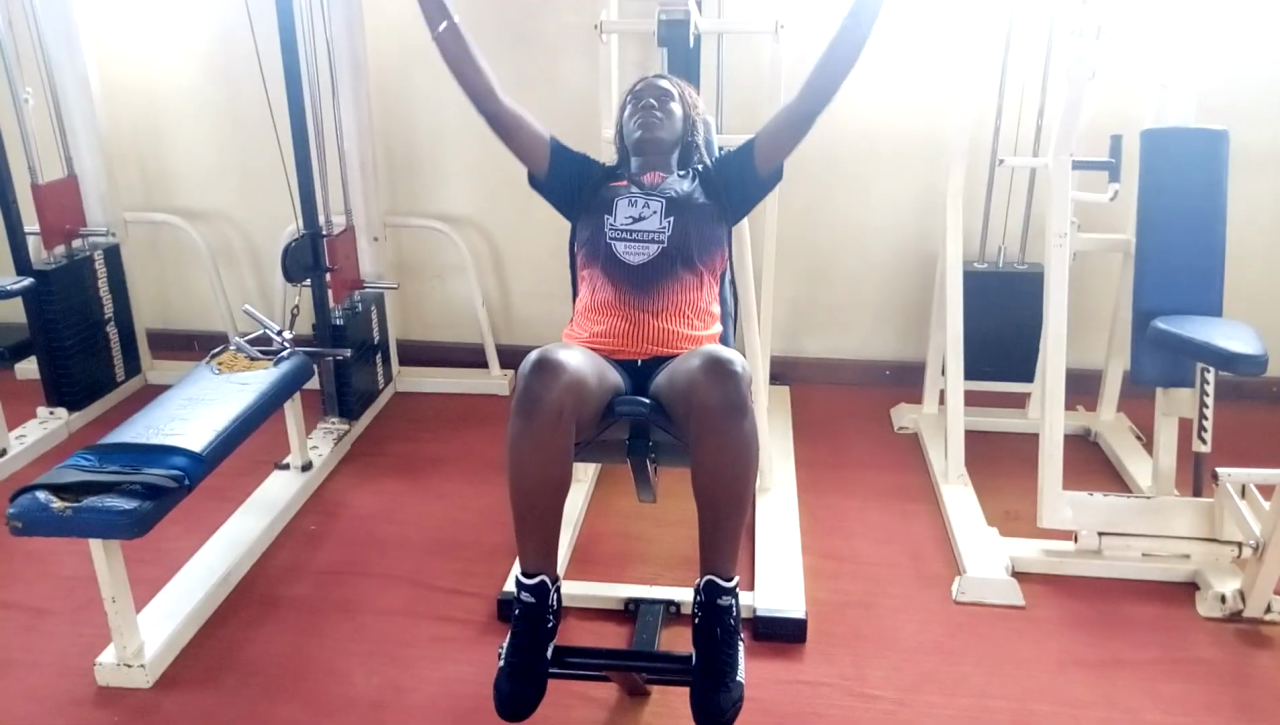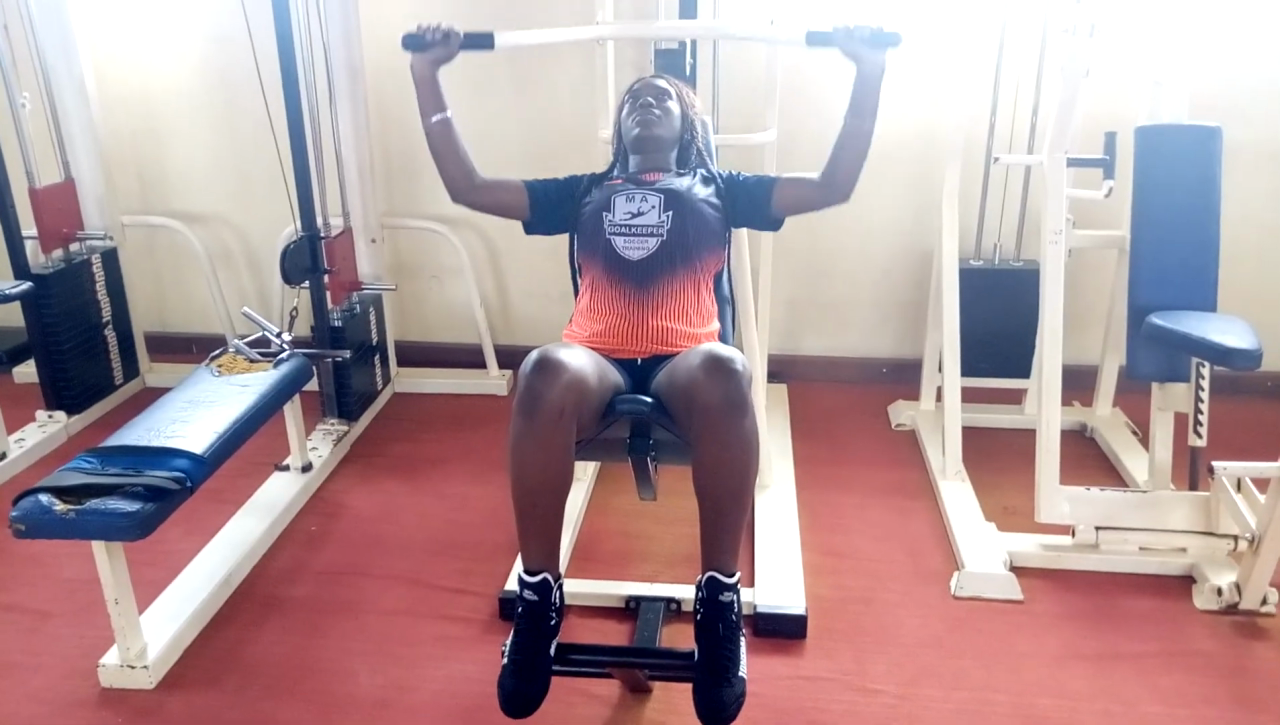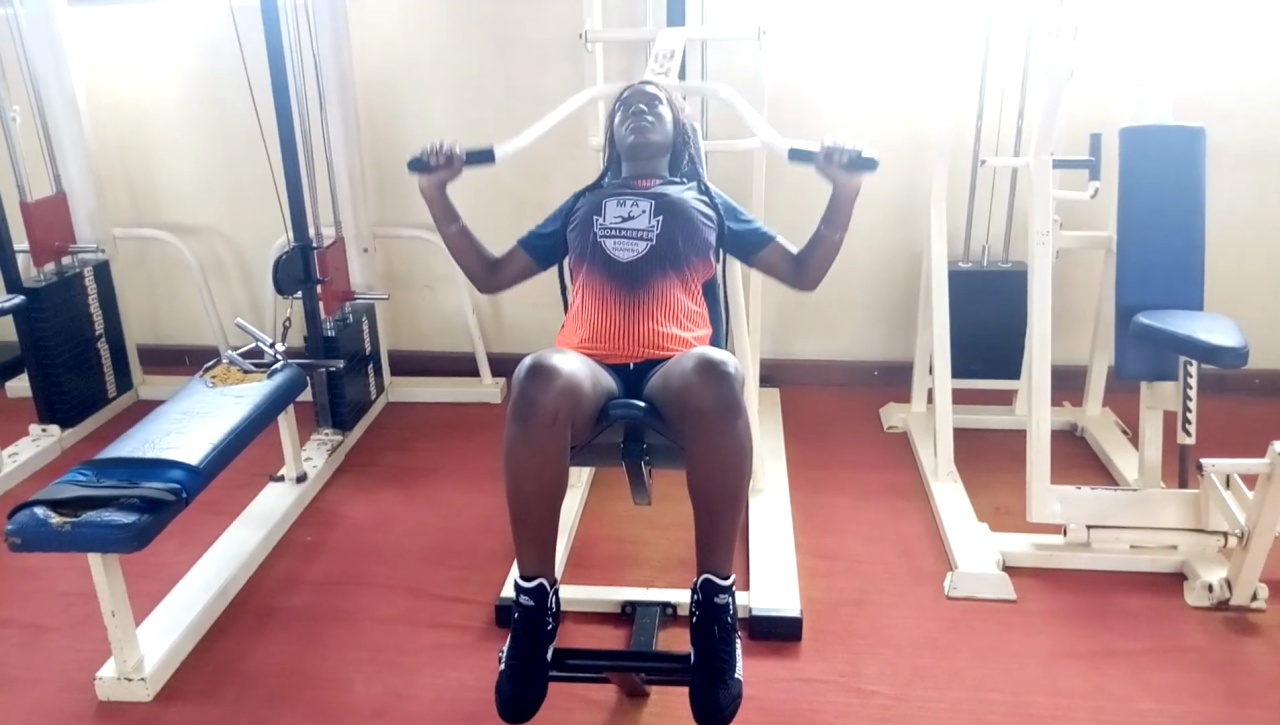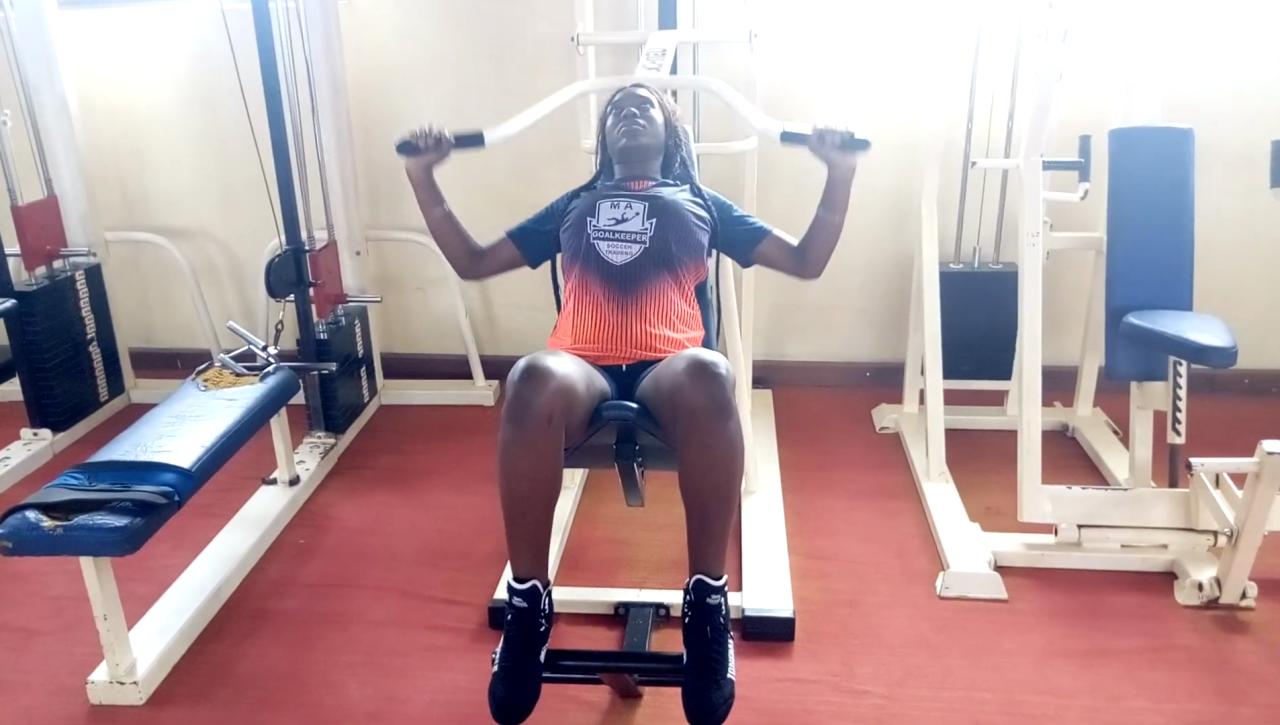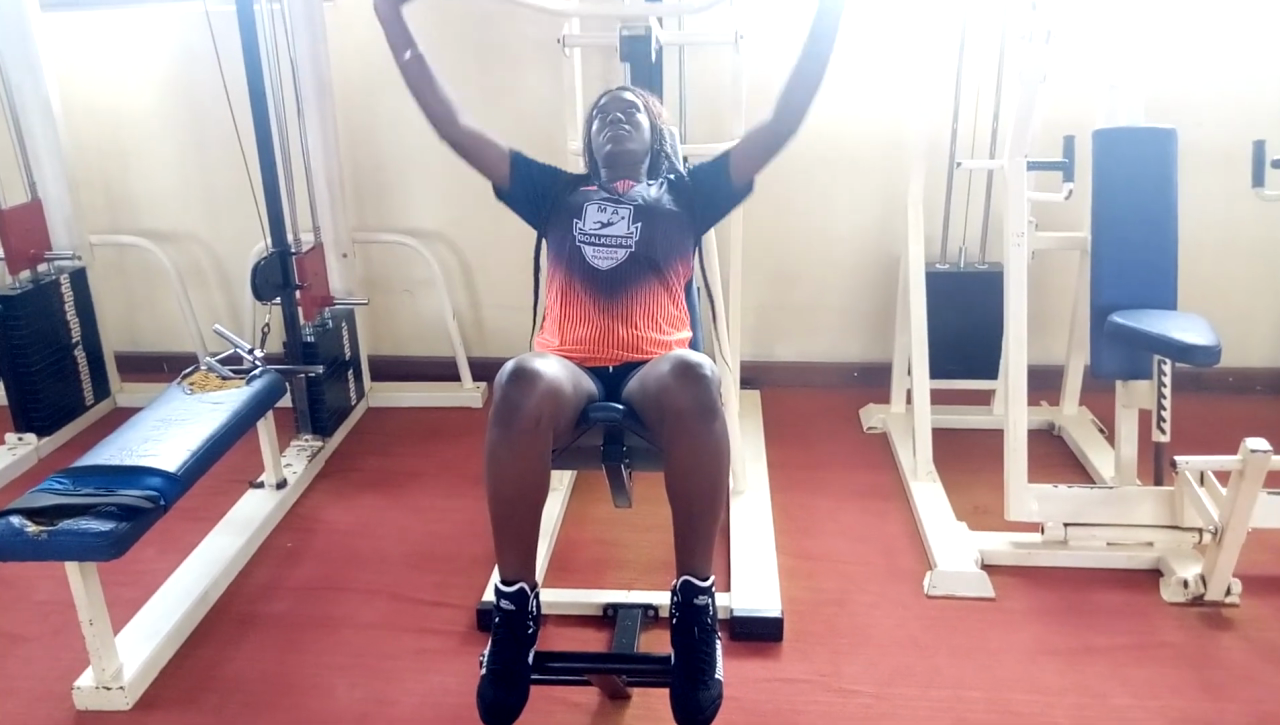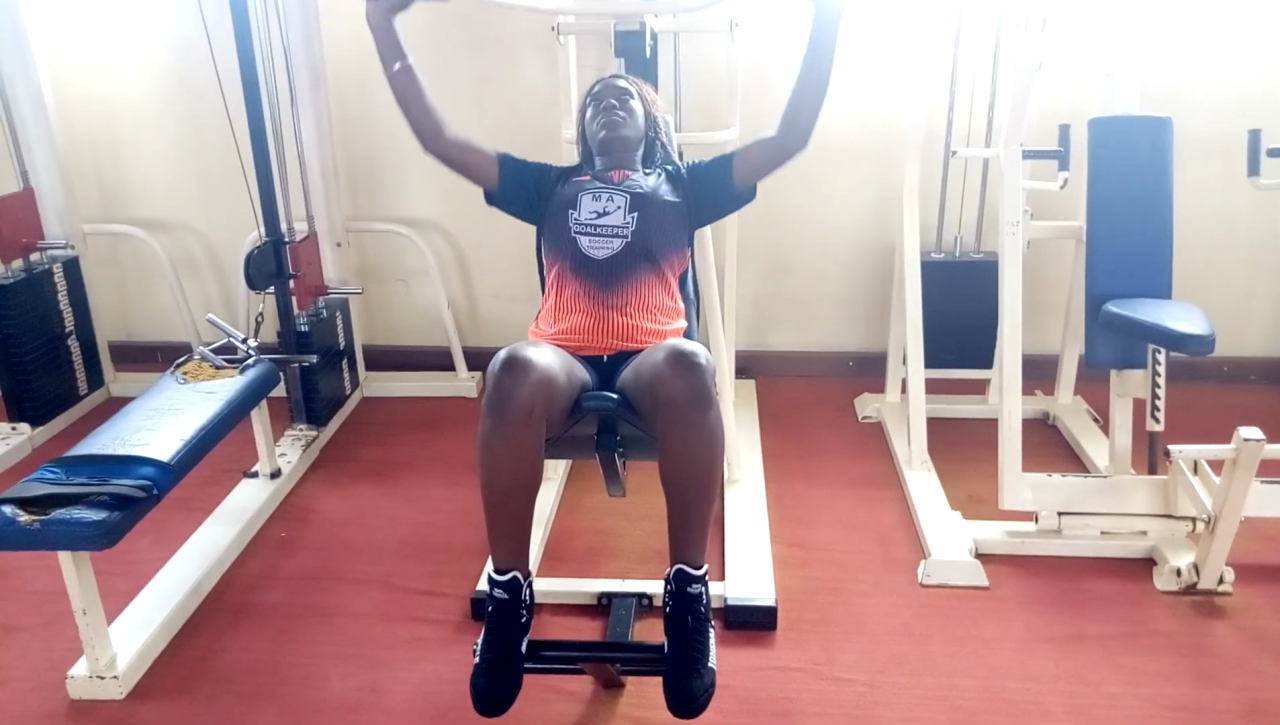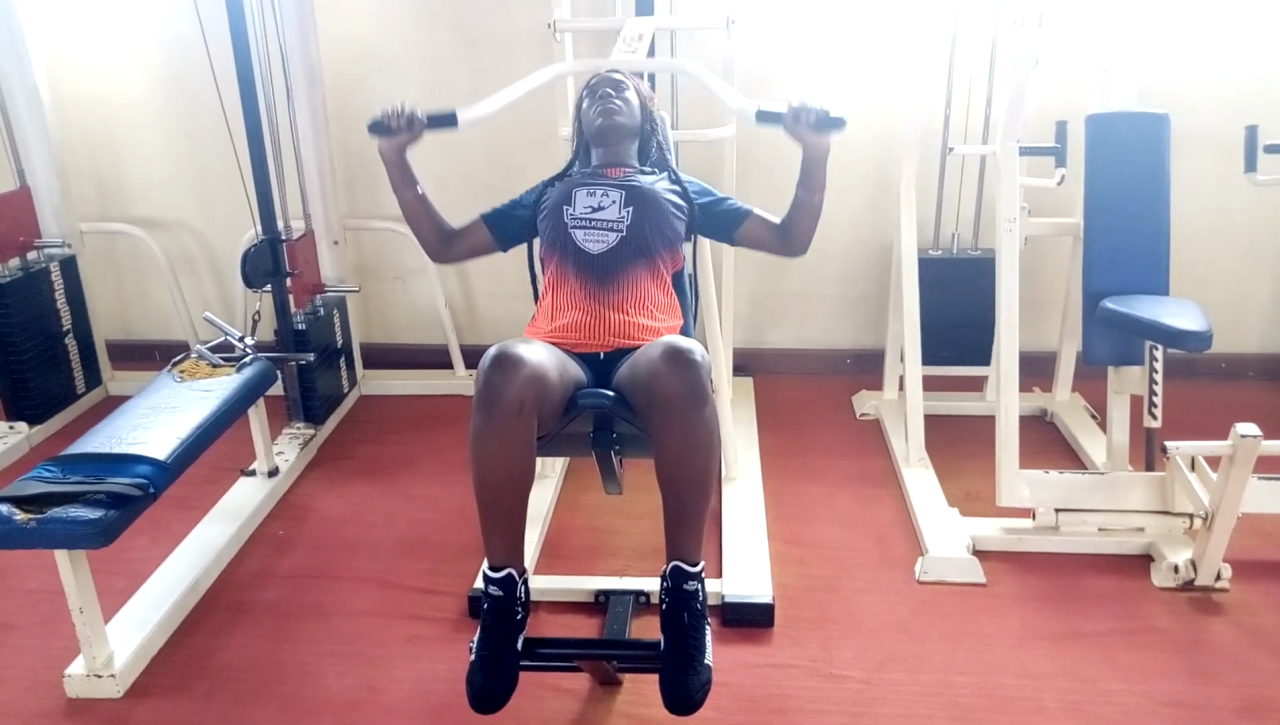
dt=0.4s
person 1, frame 1
left shoulder: (718, 185)
right shoulder: (585, 184)
left elbow: (810, 101)
right elbow: (491, 102)
left hip: (684, 363)
right hip: (596, 361)
left knee: (725, 374)
right knee: (543, 373)
left ankle: (718, 601)
right ankle: (537, 597)
person 1, frame 2
left shoulder: (718, 190)
right shoulder: (583, 192)
left elbow: (835, 186)
right elbow: (465, 187)
left wrist: (868, 74)
right wrist: (427, 77)
left hip: (683, 361)
right hip: (596, 360)
left knee: (725, 372)
right knee: (544, 372)
left ankle: (719, 597)
right ankle: (539, 594)
person 1, frame 3
left shoulder: (707, 201)
right shoulder: (581, 204)
left elbow: (805, 272)
right elbow: (487, 275)
left wrist: (844, 192)
right wrist: (436, 195)
left hip: (676, 365)
right hip: (589, 364)
left knee: (718, 374)
right knee: (538, 377)
left ankle: (715, 601)
right ankle: (535, 602)
person 1, frame 4
left shoulder: (700, 202)
right shoulder: (574, 204)
left elbow: (806, 262)
right elbow: (473, 264)
left wrist: (838, 178)
right wrist: (425, 179)
left hip: (668, 367)
right hip: (583, 367)
left knee: (708, 375)
right knee: (533, 379)
left ankle: (707, 601)
right ankle: (528, 602)
person 1, frame 5
left shoulder: (687, 196)
right shoulder: (555, 195)
left elbow: (784, 123)
right elbow: (451, 125)
left hip: (654, 370)
right hip: (568, 370)
left knee: (694, 379)
right knee: (520, 383)
left ankle: (694, 604)
right ankle: (515, 605)
person 1, frame 6
left shoulder: (684, 187)
right shoulder: (549, 187)
left elbow: (790, 136)
right elbow: (437, 138)
left hip: (649, 357)
right hip: (564, 357)
left knee: (688, 366)
right knee: (514, 371)
left ankle: (688, 593)
right ankle: (508, 594)
person 1, frame 7
left shoulder: (679, 190)
right shoulder: (549, 193)
left elbow: (792, 239)
right elbow: (442, 245)
left wrist: (814, 152)
right wrist: (397, 159)
left hip: (645, 353)
right hip: (560, 353)
left knee: (684, 362)
right knee: (505, 366)
left ankle: (684, 590)
right ankle: (504, 591)
